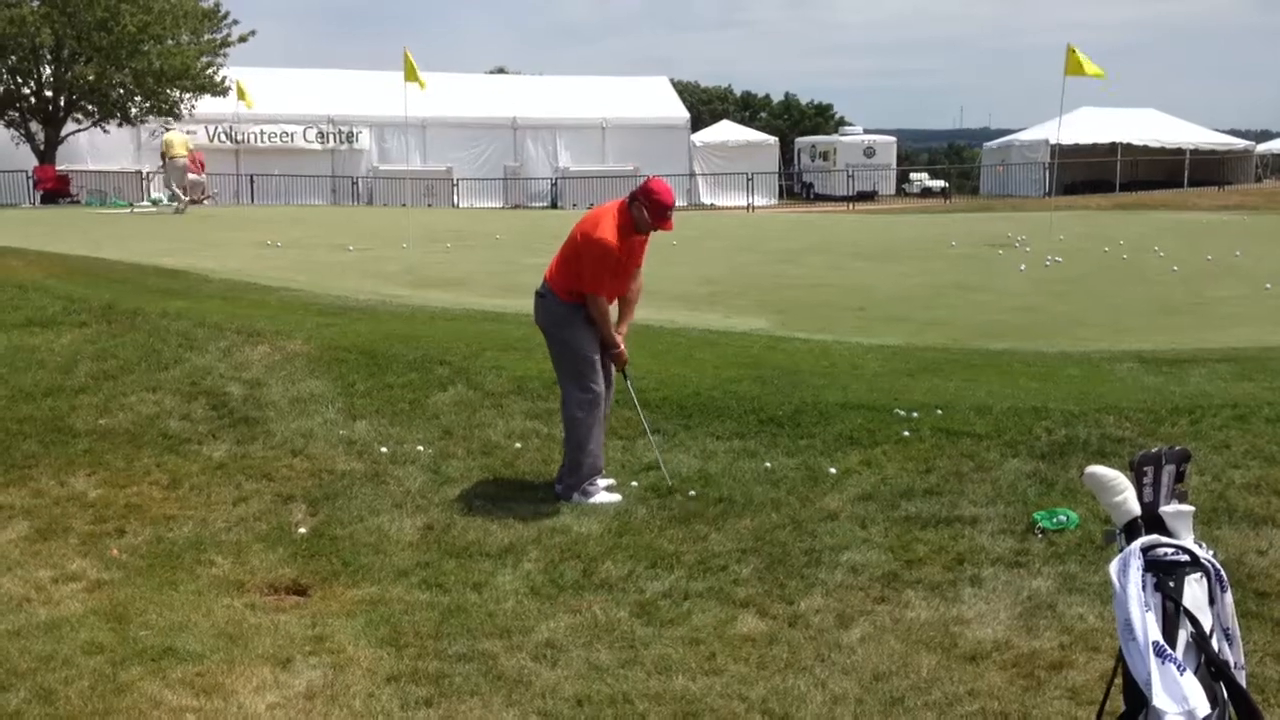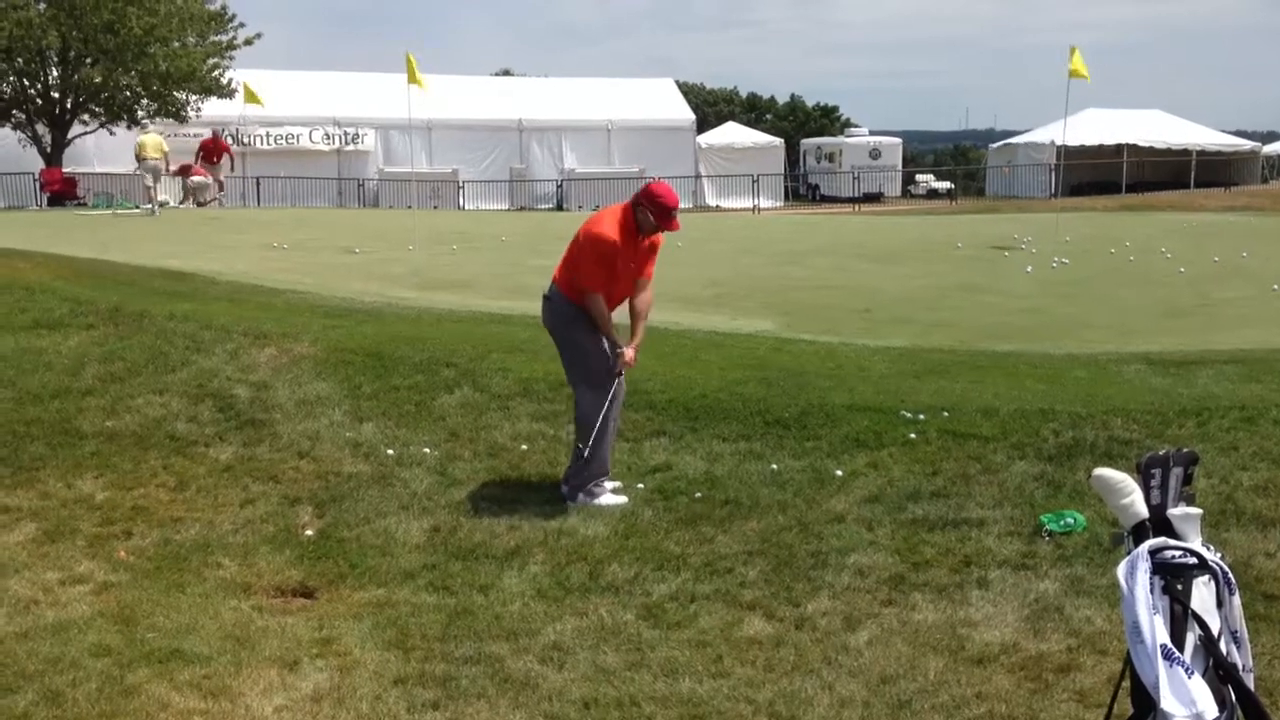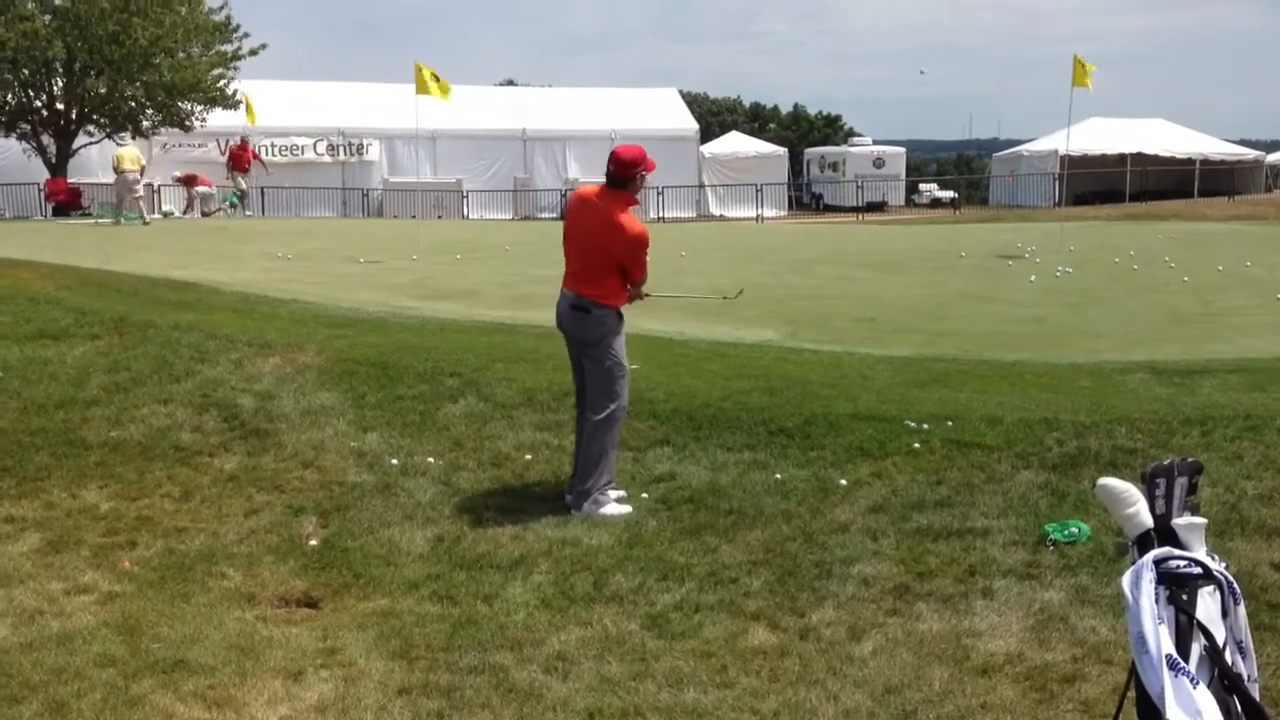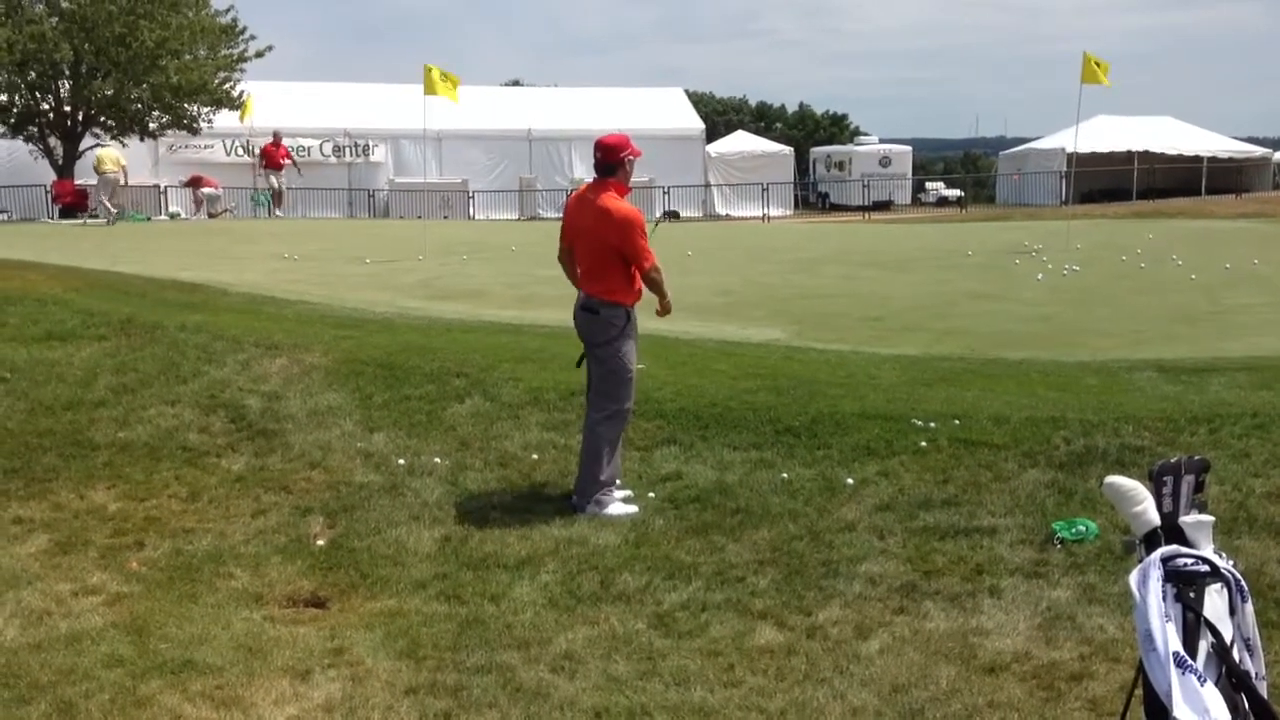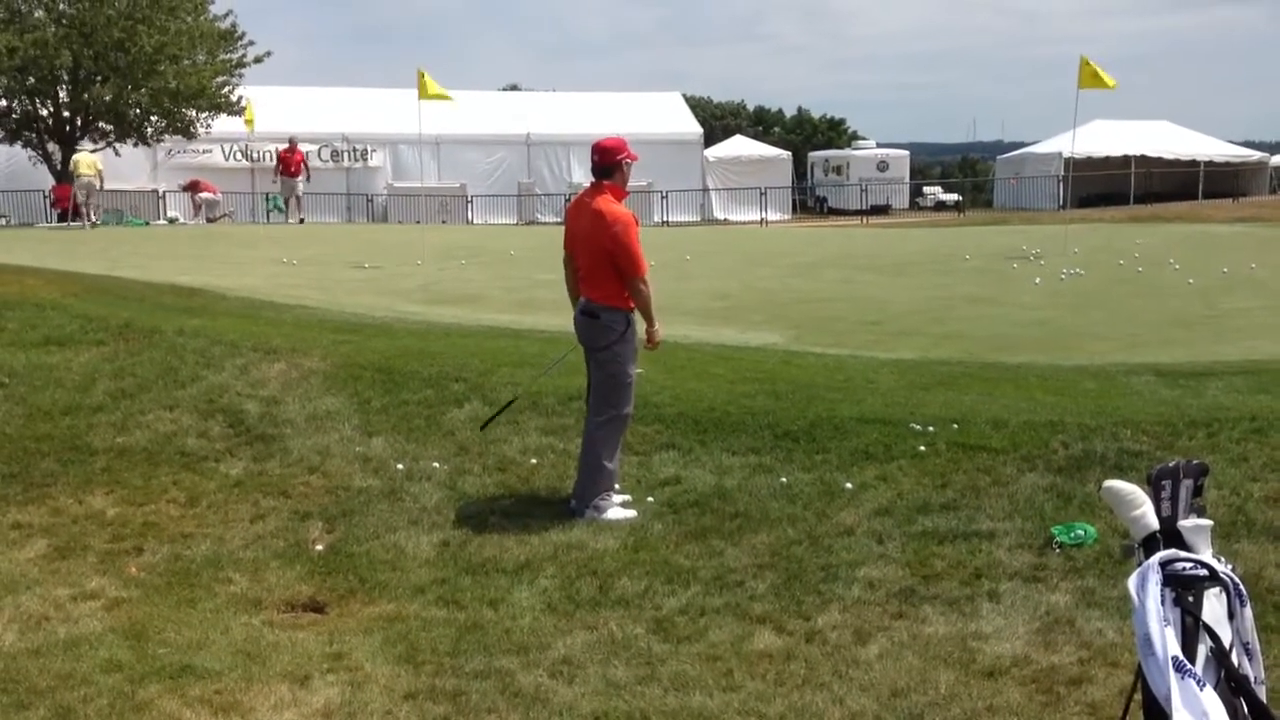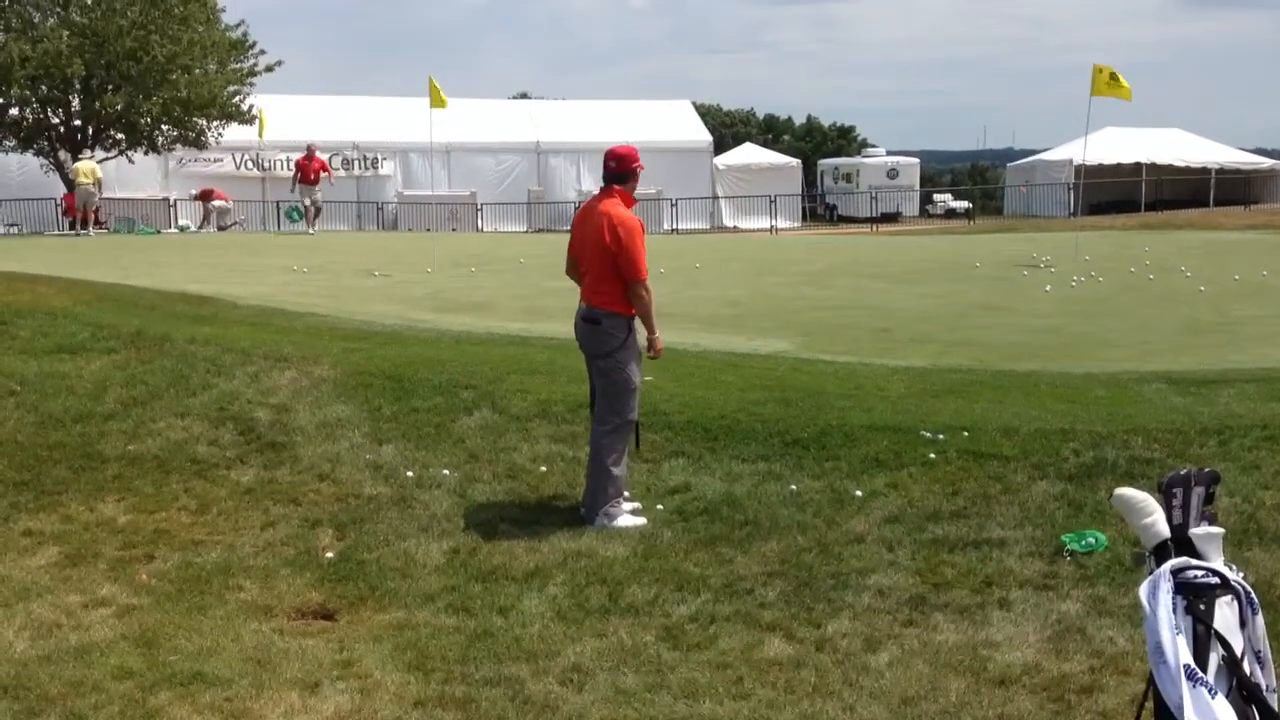
dt=0.7s
person 1, frame 1
left shoulder: (639, 226)
right shoulder: (602, 236)
left elbow: (632, 279)
right elbow: (595, 298)
left wrist: (621, 333)
right wrist: (613, 344)
left hip: (586, 307)
right hip: (562, 308)
left knee: (602, 386)
right knee: (586, 393)
left ankle: (583, 471)
right ankle: (578, 485)
person 1, frame 2
left shoulder: (651, 238)
right shoulder: (603, 233)
left elbow: (642, 289)
right elbow: (592, 296)
left wrist: (634, 344)
right wrist: (616, 345)
left hip: (595, 310)
right hip: (569, 309)
left knee: (612, 389)
right knee: (598, 394)
left ankle: (586, 474)
right ankle: (585, 486)
person 1, frame 3
left shoulder: (580, 198)
right shoulder: (633, 231)
right elbow: (638, 281)
right wrist: (633, 291)
left hip: (569, 304)
right hip: (598, 317)
left knee: (591, 402)
right knee: (609, 406)
left ankle: (587, 482)
right ankle: (588, 496)
person 1, frame 4
left shoulder: (577, 200)
right shoulder: (624, 213)
left elbow: (565, 255)
right elbow: (649, 270)
right wrist: (664, 299)
left hip: (587, 307)
right hip: (612, 316)
left knee: (602, 402)
right knee: (612, 407)
left ankle: (599, 481)
right ankle: (592, 496)
person 1, frame 5
left shoulder: (578, 206)
right shoulder: (617, 216)
left elbow: (569, 264)
right elbow: (638, 281)
right wrist: (652, 325)
left hip: (588, 314)
right hip: (612, 320)
left knee: (602, 407)
right knee: (612, 411)
left ankle: (598, 486)
right ankle: (592, 500)
person 1, frame 6
left shoulder: (587, 211)
right shoulder: (624, 220)
left elbow: (572, 269)
right elbow: (639, 287)
right wrist: (653, 333)
left hip: (588, 317)
right hip: (612, 325)
left knee: (606, 414)
right knee: (618, 418)
left ankle: (605, 495)
right ankle: (601, 509)
